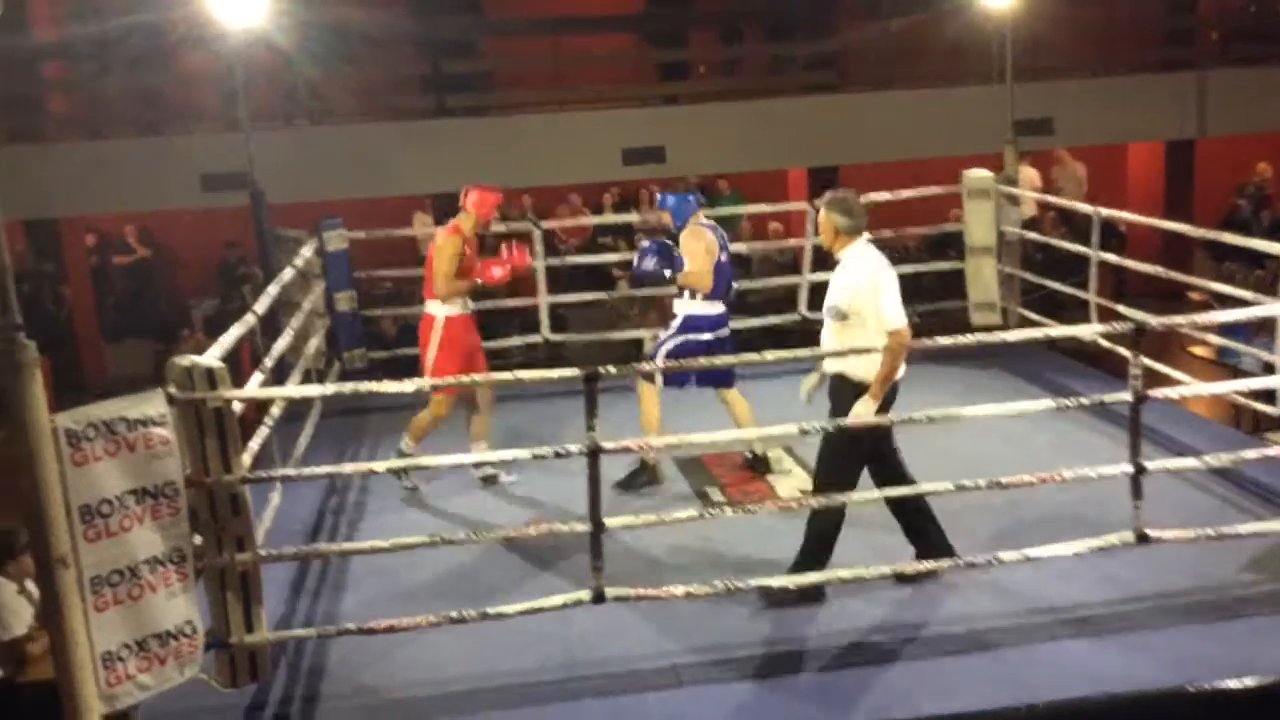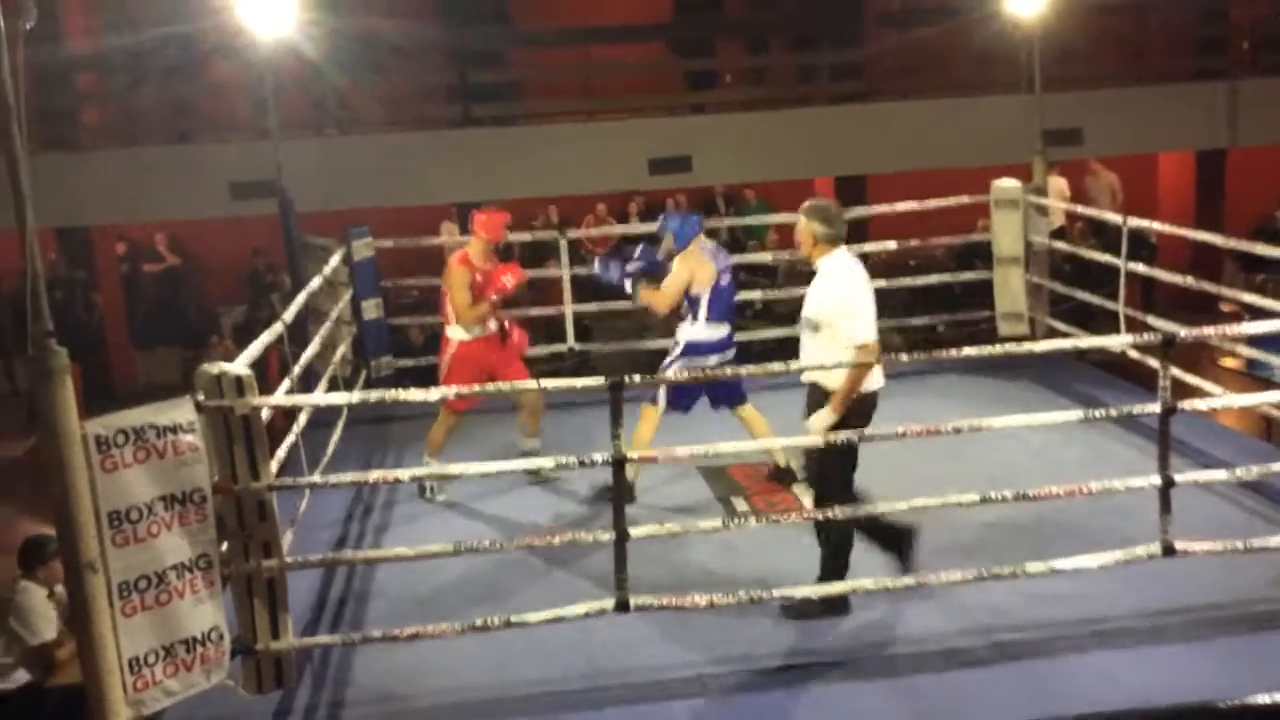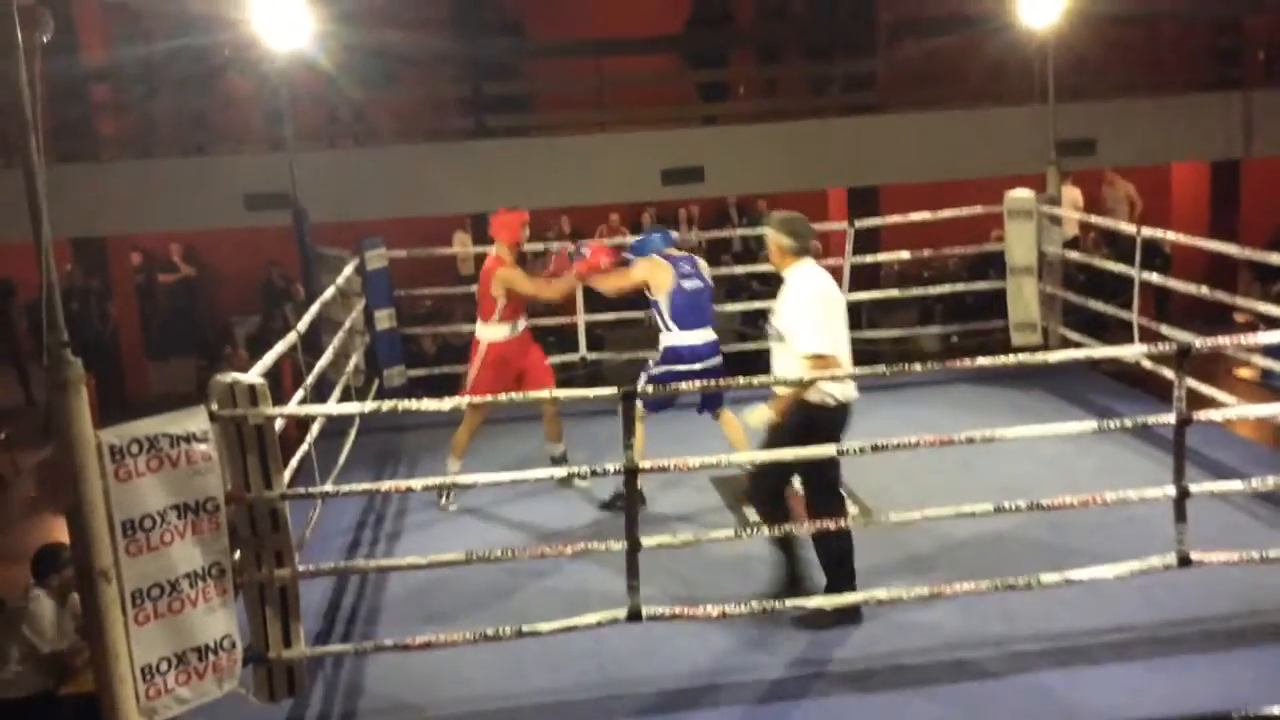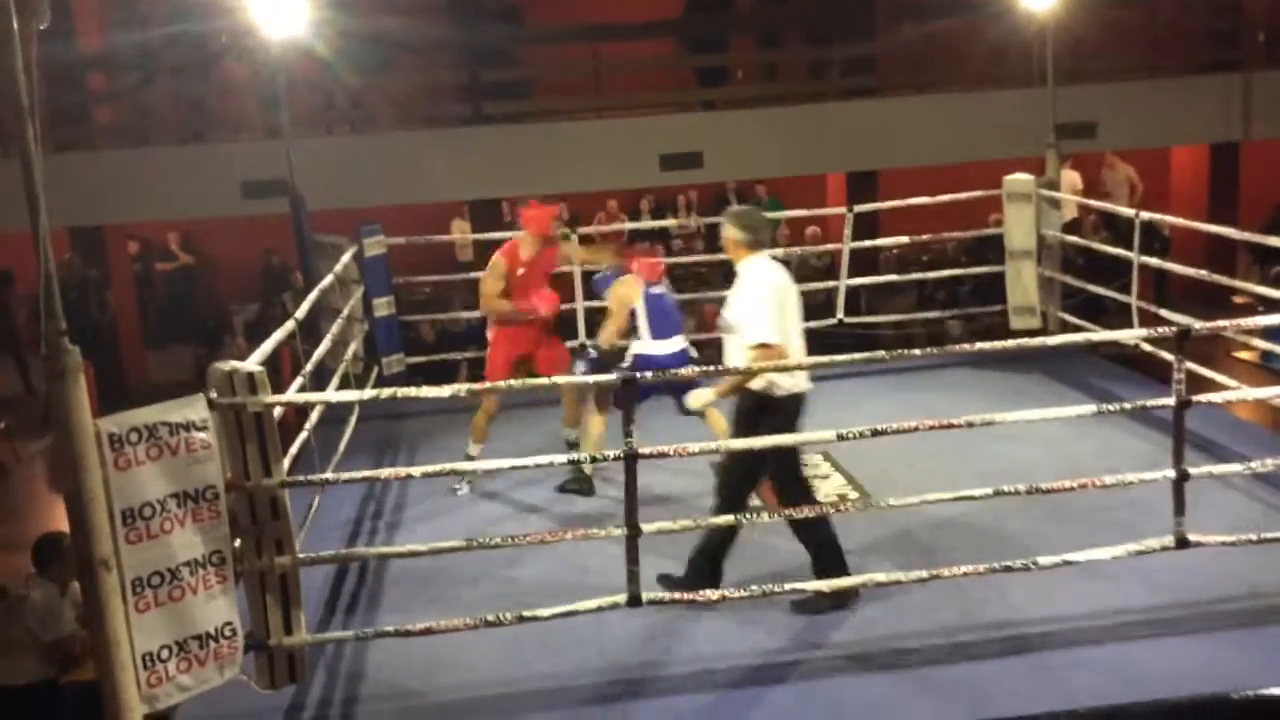
dt=0.2s
person 1, frame 1
left shoulder: (870, 270)
right shoulder: (849, 264)
left elbow: (899, 338)
left wrist: (873, 398)
right wrist: (821, 373)
left hip: (864, 388)
right hip: (847, 381)
left knee: (831, 481)
right knee: (886, 471)
left ankle: (807, 578)
right ankle: (932, 547)
person 1, frame 2
left shoulder: (842, 280)
right shoulder: (832, 272)
left elbow: (865, 353)
left wrist: (833, 409)
left hip: (845, 398)
right hip: (828, 392)
left knee: (829, 492)
right knee: (827, 482)
left ankle: (830, 592)
right ankle: (894, 538)
person 1, frame 3
left shoulder: (804, 290)
right shoulder: (809, 281)
left elbow: (821, 362)
left wrist: (775, 407)
left hip: (817, 408)
right hip: (808, 405)
left knee: (822, 503)
right knee: (765, 487)
left ankle: (842, 602)
right ankle: (792, 578)
person 1, frame 4
left shoulder: (756, 281)
right shoulder: (770, 273)
left elbow: (766, 352)
left wrist: (715, 391)
left hip: (769, 400)
right hip: (770, 395)
left knee: (791, 492)
right knee: (731, 486)
left ankle: (834, 580)
right ankle: (700, 575)
person 2, frame 1
left shoulder: (470, 239)
right shoulder: (449, 239)
left elbow: (475, 279)
right elbow: (443, 289)
left wrist: (506, 267)
right wrist: (484, 279)
left hip: (464, 323)
right hip: (442, 327)
left knee: (482, 397)
right knee: (442, 406)
left ankle: (481, 466)
right ankle: (403, 454)
person 2, frame 2
left shoulder: (488, 261)
right shoulder: (459, 268)
right elbow: (466, 317)
left wrist: (508, 328)
right wrist: (496, 293)
left hip: (493, 343)
right hip: (462, 348)
left knee: (533, 399)
right knee: (449, 418)
left ankle: (531, 456)
right ankle: (426, 476)
person 2, frame 3
left shoulder: (511, 259)
right shoulder: (500, 269)
left elbow: (541, 279)
right elbow: (551, 293)
left wrist: (559, 266)
right wrist: (583, 268)
left hip: (520, 342)
right hip: (493, 349)
left knee: (551, 407)
right knee: (473, 419)
left ankle: (560, 463)
right ankle: (449, 482)
person 2, frame 4
left shoulder: (554, 248)
right shoulder: (502, 260)
left elbow: (591, 256)
right elbow: (487, 304)
right wrist: (526, 307)
left hip: (543, 328)
right hip: (508, 332)
left knee: (572, 391)
right knee: (490, 405)
left ankle: (574, 447)
right ankle: (470, 463)
person 3, frame 1
left shoulder: (694, 235)
right shoulder: (714, 231)
left elbow: (700, 280)
left wrist: (664, 271)
right wrist: (669, 253)
left hip: (691, 323)
right hip: (716, 321)
left knee: (649, 387)
right knee: (727, 391)
left ankle: (648, 465)
right ankle: (758, 456)
person 3, frame 2
left shoulder: (688, 260)
right shoulder: (720, 255)
left elbow: (662, 305)
left wrist: (628, 281)
right wrist: (654, 264)
left hip: (694, 348)
right hip: (722, 344)
left knee: (651, 411)
right knee: (740, 406)
left ankle: (627, 483)
right ankle: (782, 466)
person 3, frame 3
left shoulder: (650, 265)
right shoulder: (699, 263)
left elbow: (611, 286)
left wrist: (586, 274)
left hip: (675, 352)
right hip: (707, 349)
left knee: (634, 413)
right knee: (721, 412)
person 3, frame 4
left shoulder: (621, 288)
right shoulder: (657, 280)
left elbow: (615, 328)
left wrist: (595, 353)
left hip: (644, 361)
right hip: (678, 356)
left knee: (597, 403)
right knee: (705, 409)
left ankle: (584, 475)
